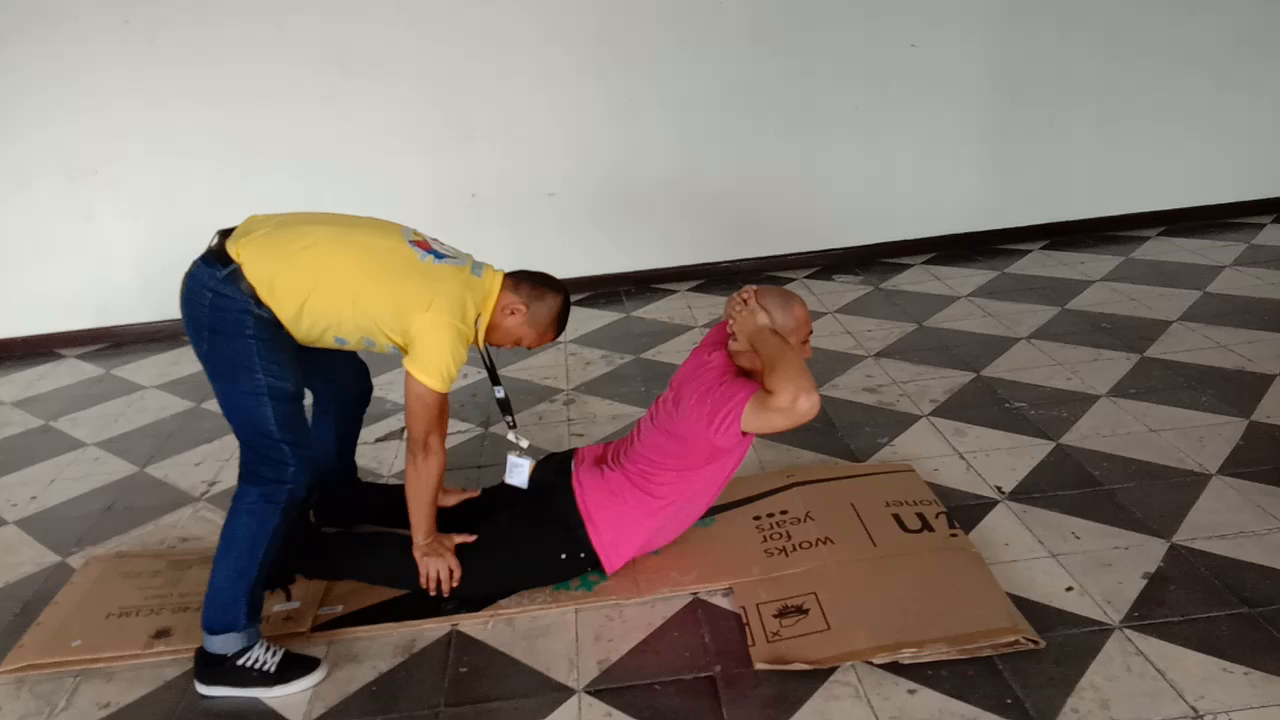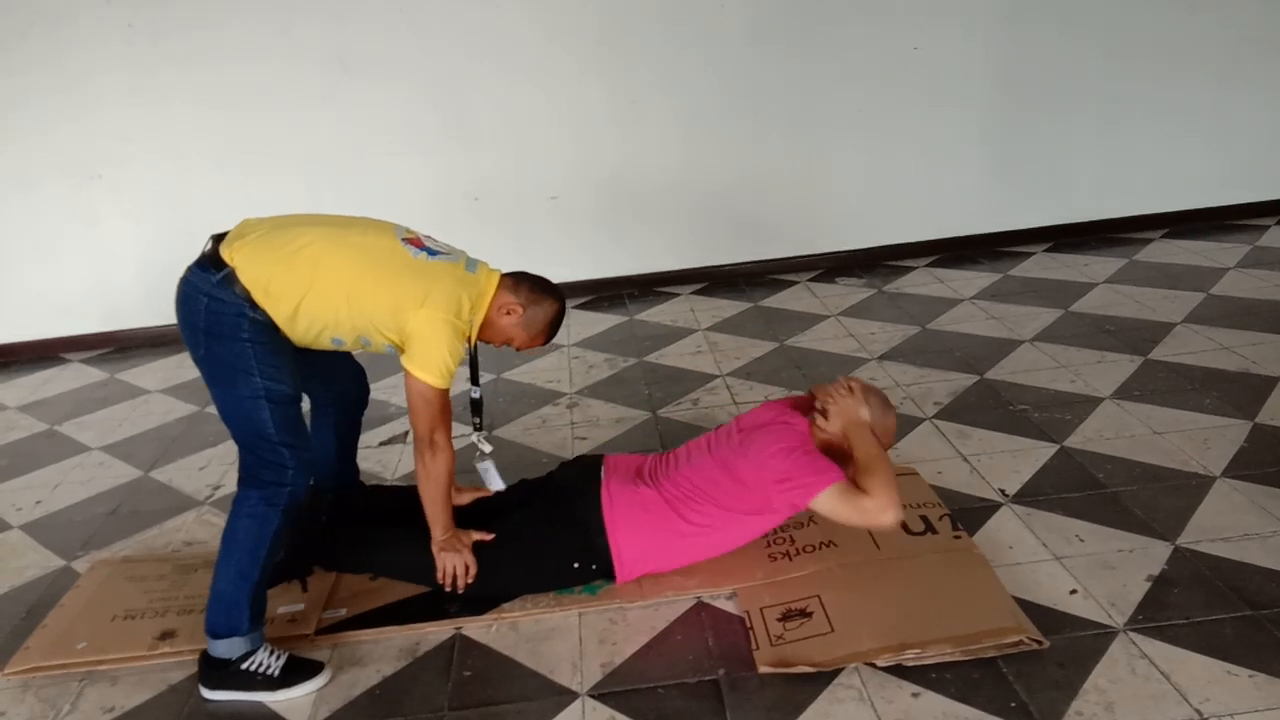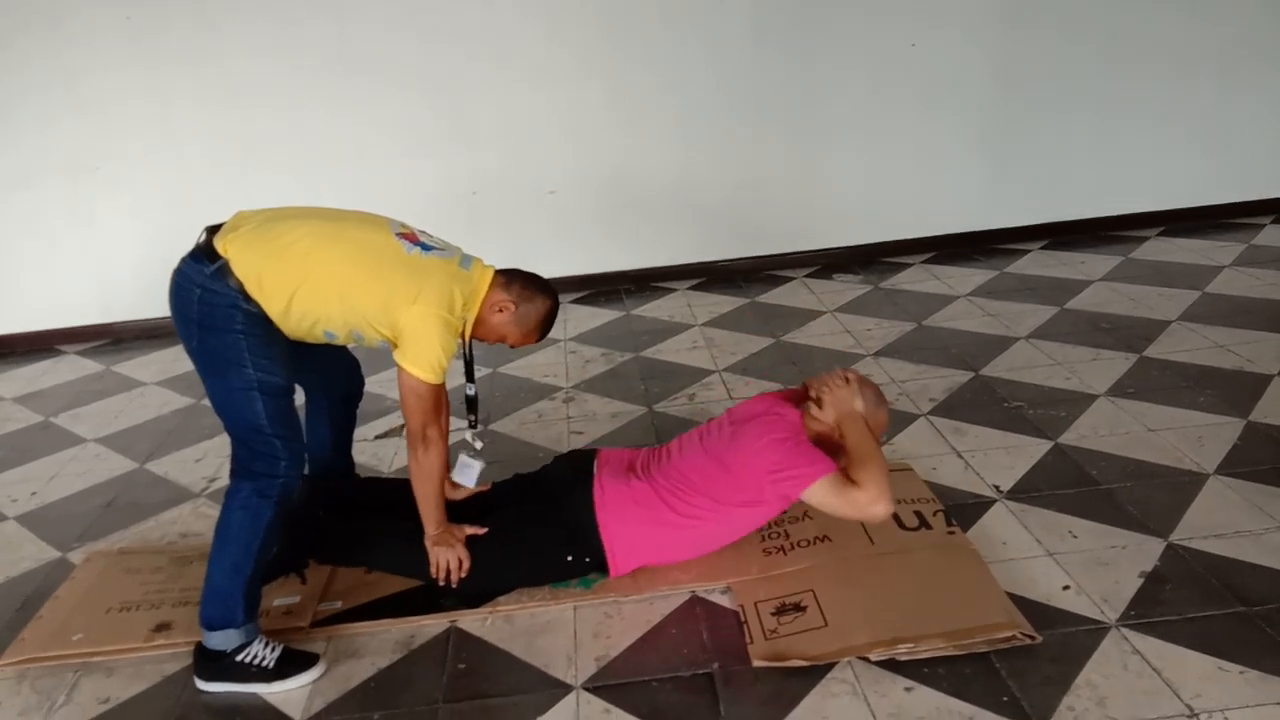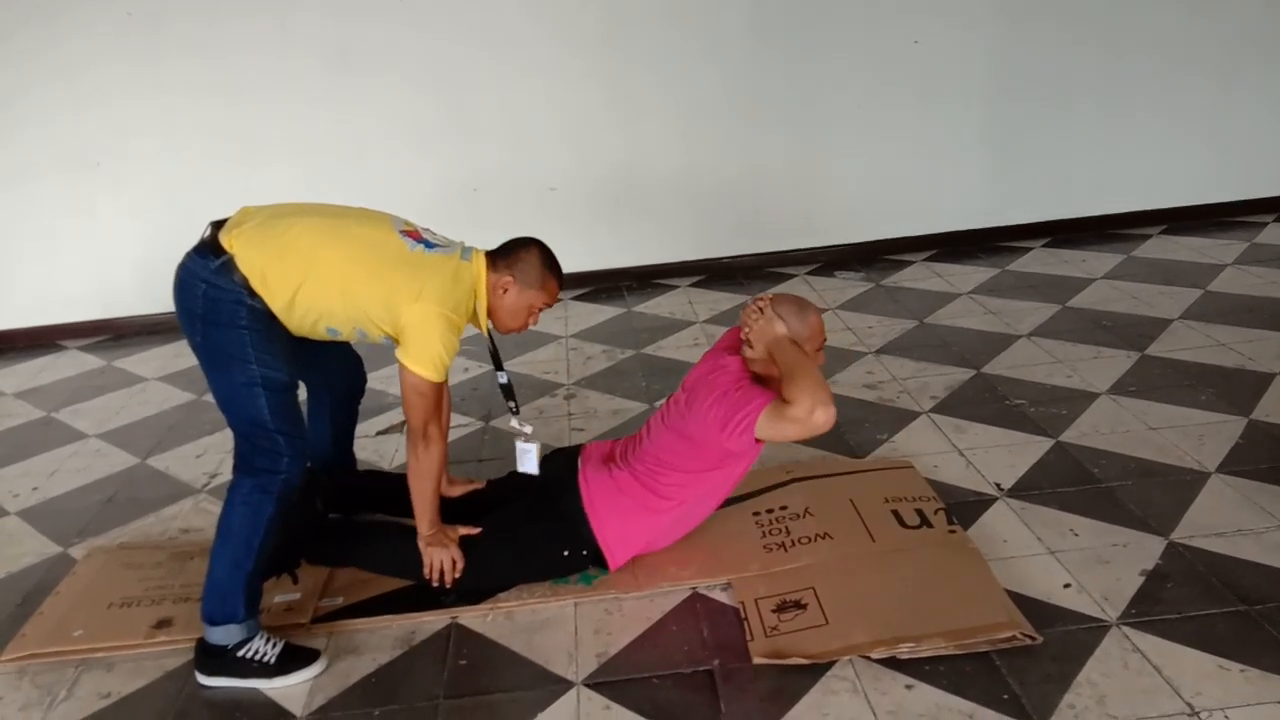
dt=0.7s
person 1, frame 1
left shoulder: (721, 347)
right shoulder: (723, 397)
right elbow: (801, 402)
right wrist: (763, 330)
left hip: (572, 479)
right hip: (577, 532)
left knee: (446, 518)
left ankle: (325, 501)
right ankle: (297, 552)
person 1, frame 2
left shoulder: (790, 413)
right shoulder: (794, 459)
right elbow: (882, 510)
left wrist: (837, 401)
right wrist: (857, 432)
left hip: (597, 483)
right hip: (597, 540)
left knee: (458, 521)
left ankle: (334, 507)
right ankle: (314, 543)
person 1, frame 3
left shoulder: (778, 406)
right shoulder: (786, 450)
right elbow: (873, 501)
left wrist: (827, 395)
right wrist: (852, 419)
left hip: (586, 478)
right hip: (585, 533)
left knee: (455, 514)
left ankle: (322, 501)
right ankle: (305, 536)
person 1, frame 4
left shoulder: (732, 352)
right shoulder: (738, 400)
left elbow: (756, 333)
right elbow: (818, 413)
right wrist: (780, 341)
left hip: (577, 473)
right hip: (580, 530)
left knee: (452, 509)
left ankle: (322, 497)
right ankle: (303, 537)
person 2, frame 1
left shoulder: (468, 282)
right shoulder: (447, 320)
left elbow: (432, 405)
right elbow: (424, 443)
left wrist: (436, 491)
right wrist: (425, 541)
left hip: (256, 264)
right hip: (230, 301)
left knee: (346, 386)
right knee: (280, 471)
right ankle: (227, 649)
person 2, frame 2
left shoulder: (463, 279)
right shoulder: (442, 316)
left elbow: (436, 401)
right elbow: (431, 440)
left wrist: (447, 492)
right wrist: (443, 536)
left hip: (248, 271)
right hip: (226, 306)
left knee: (343, 389)
right knee: (281, 472)
right ankle: (231, 653)
person 2, frame 3
left shoulder: (456, 275)
right shoulder: (435, 312)
left elbow: (433, 394)
right elbow: (423, 435)
left wrist: (441, 484)
right wrist: (436, 530)
left hip: (245, 262)
right hip: (219, 296)
left knee: (338, 382)
right knee: (274, 464)
right ankle: (226, 645)
person 2, frame 4
left shoulder: (456, 270)
right shoulder: (438, 306)
left elbow: (435, 389)
right elbow: (424, 433)
left wrist: (441, 482)
right wrist: (429, 532)
left hip: (249, 262)
right hip: (225, 291)
left knee: (340, 379)
right knee: (277, 459)
right ankle: (227, 639)
